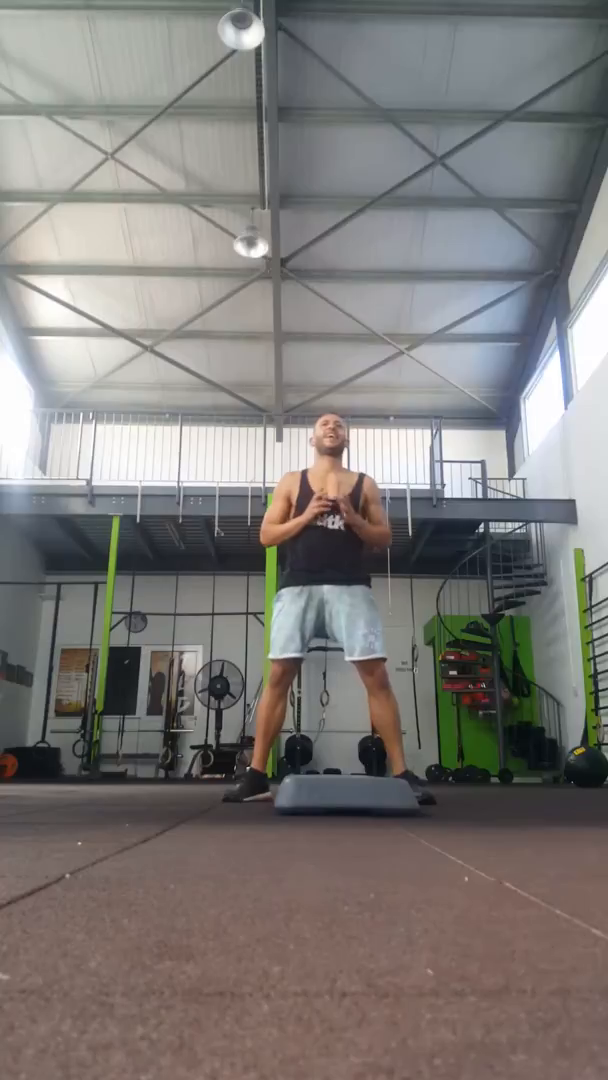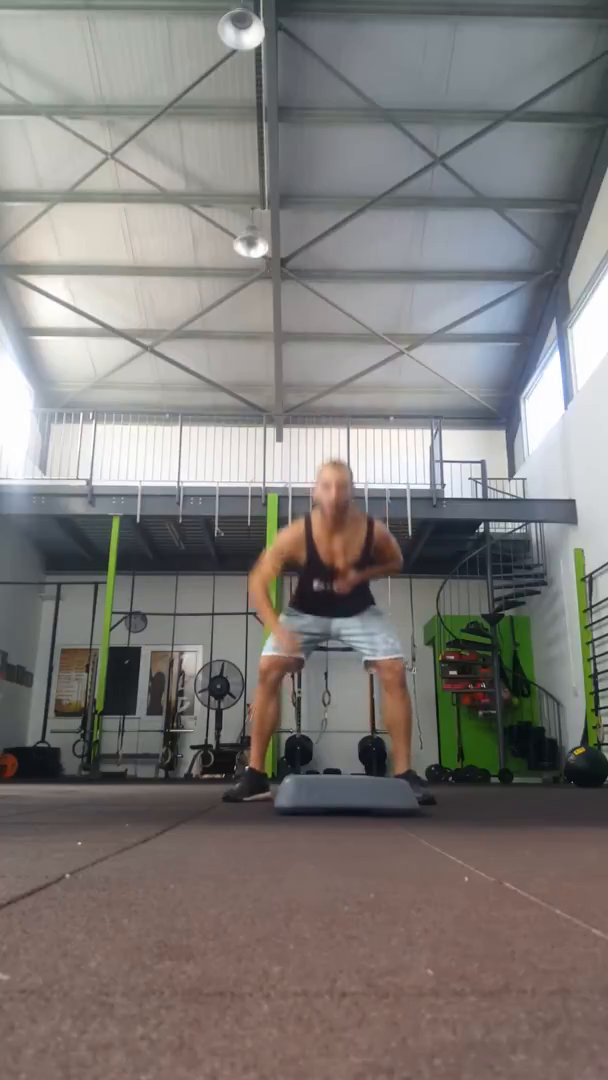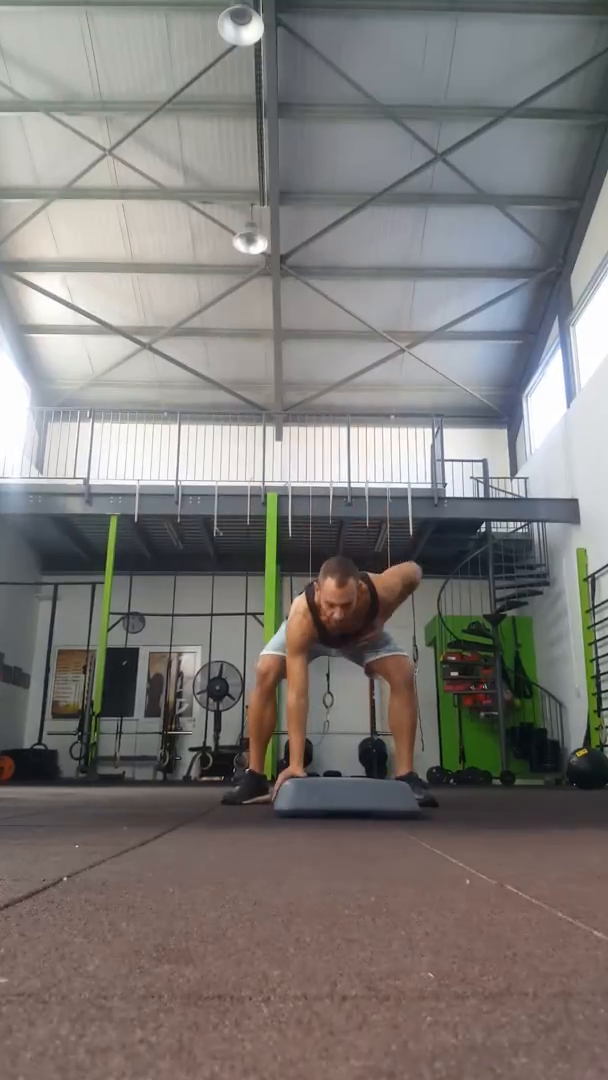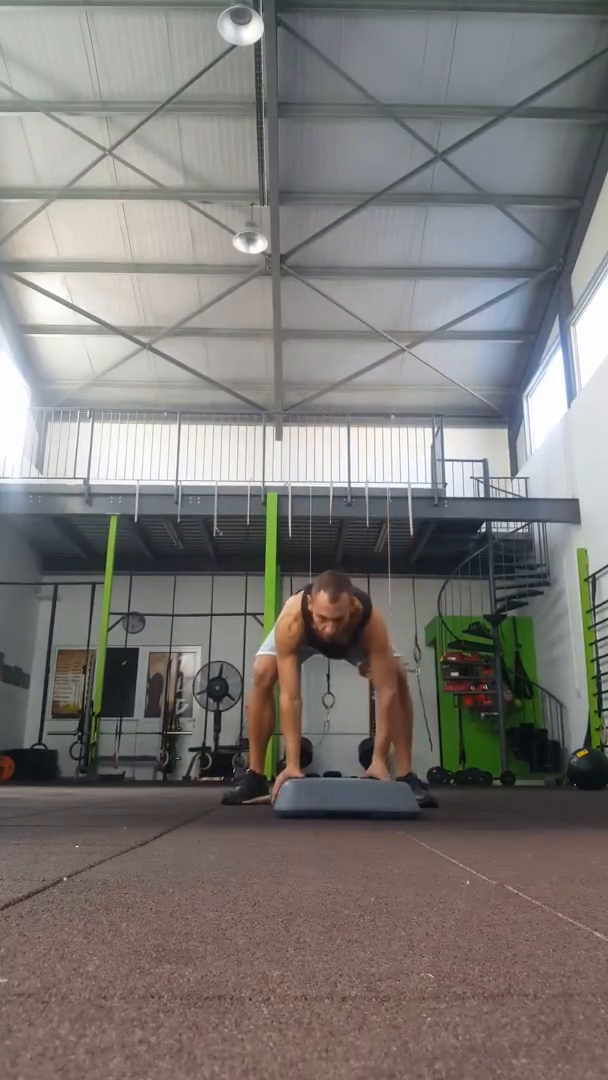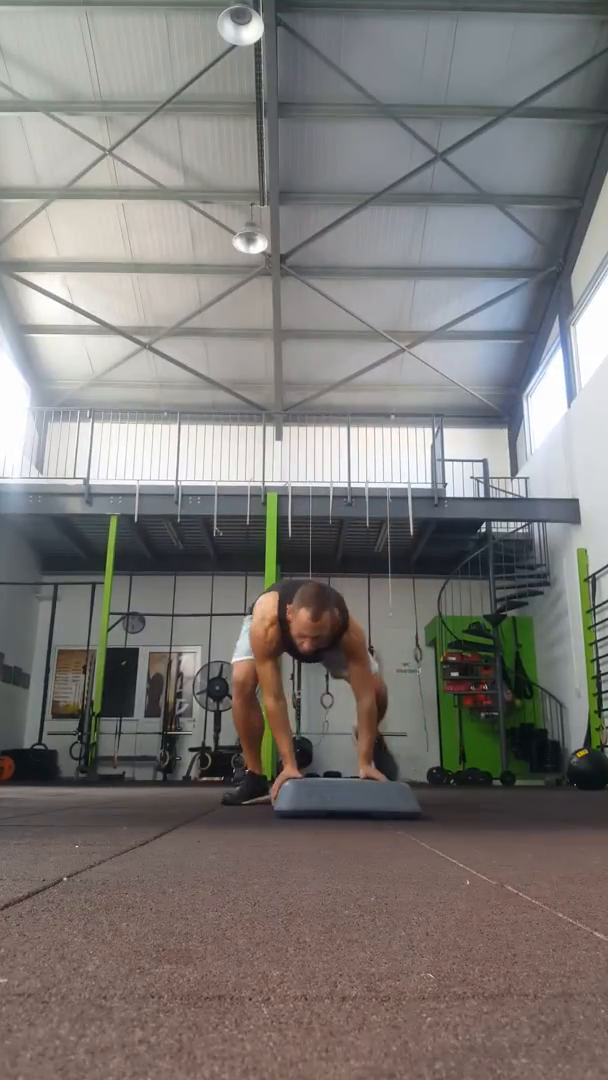
dt=0.5s
person 1, frame 1
left shoulder: (365, 485)
right shoulder: (291, 482)
left elbow: (384, 537)
right elbow: (266, 535)
left wrist: (358, 522)
right wrist: (305, 517)
left hip: (351, 588)
right hip: (299, 588)
left knee: (376, 676)
right knee: (279, 675)
left ankle: (401, 772)
right ankle: (256, 774)
person 1, frame 2
left shoulder: (374, 531)
right shoulder: (295, 535)
left elbow: (395, 563)
right elbow: (259, 582)
left wrist: (362, 576)
right wrist: (276, 628)
left hip: (358, 612)
right hip: (308, 612)
left knee: (393, 675)
right knee: (268, 671)
left ankle: (405, 773)
right ankle: (255, 775)
person 1, frame 3
left shoulder: (381, 590)
right shoulder: (301, 616)
left elbow: (414, 571)
right elbow: (297, 694)
left wrist: (381, 620)
right wrist: (296, 762)
left hip: (361, 634)
right hip: (310, 635)
left knee: (403, 676)
right knee: (266, 674)
left ankle: (406, 776)
right ankle: (254, 777)
person 1, frame 4
left shoulder: (370, 620)
right shoulder: (291, 621)
left elbow: (387, 691)
right elbow: (290, 696)
left wrist: (379, 759)
right wrist: (292, 763)
left hip: (355, 638)
right hip: (302, 635)
left knee: (397, 679)
right knee: (263, 675)
left ankle: (406, 777)
right ankle: (255, 777)
person 1, frame 5
left shoulder: (349, 630)
right shoulder: (265, 623)
left elbow: (365, 696)
right elbow: (273, 697)
left wrist: (364, 763)
right wrist: (289, 764)
right hip: (274, 627)
left knee: (377, 691)
right knee: (242, 682)
left ankle: (368, 737)
right ankle: (255, 778)
